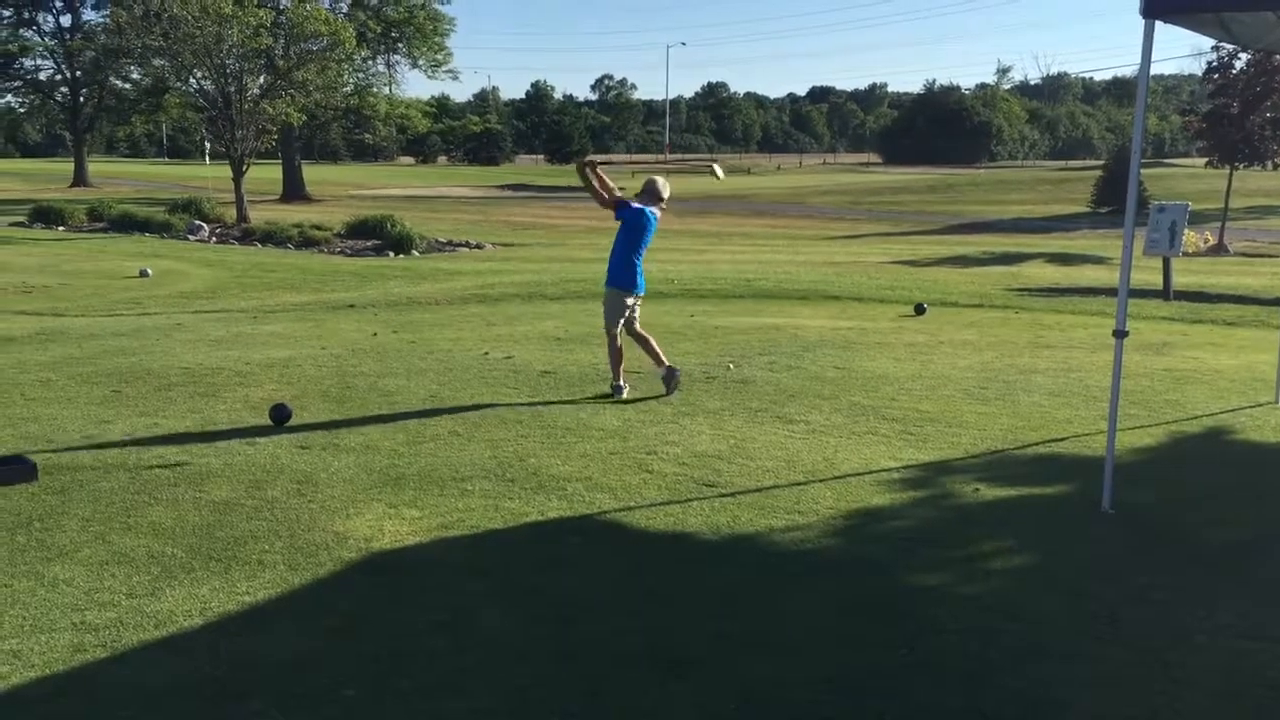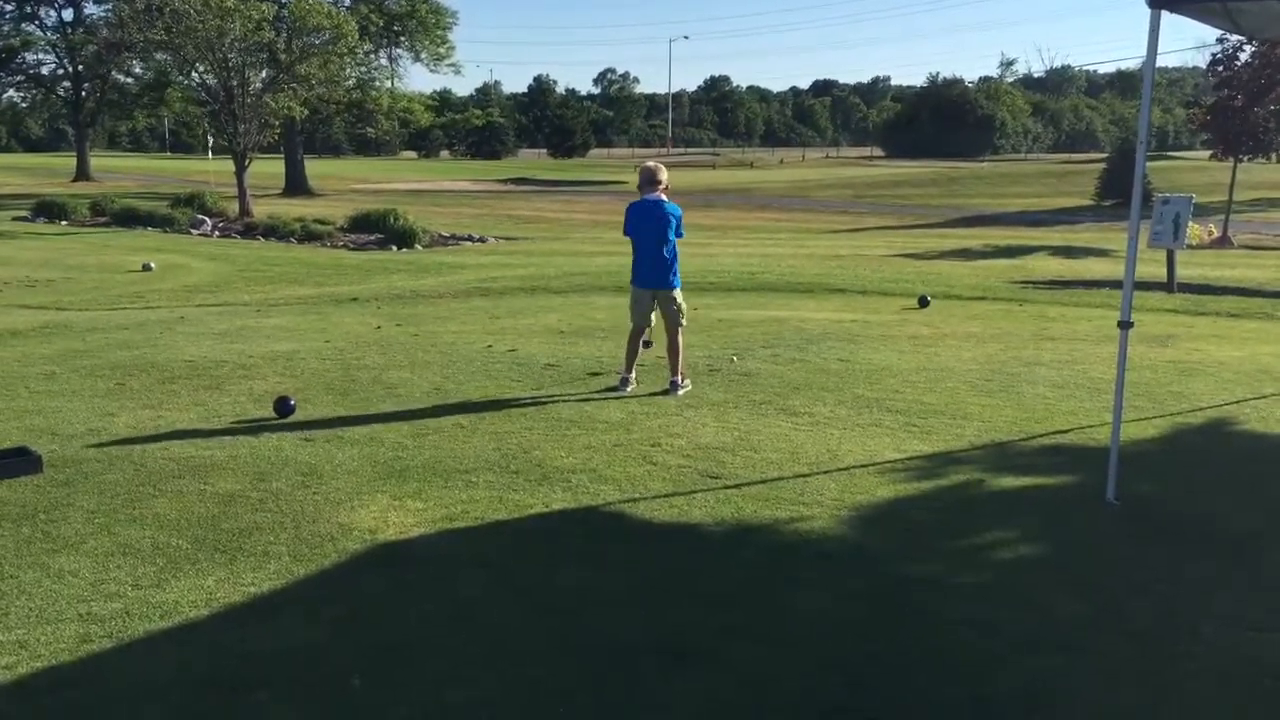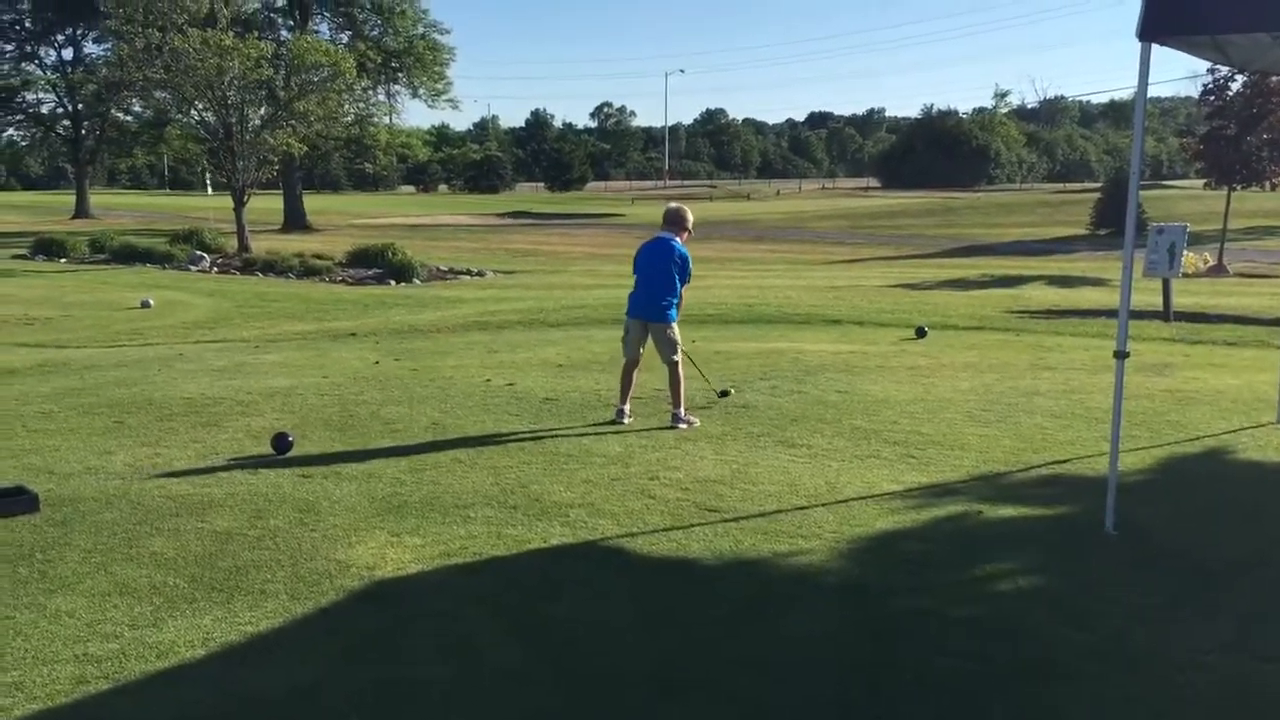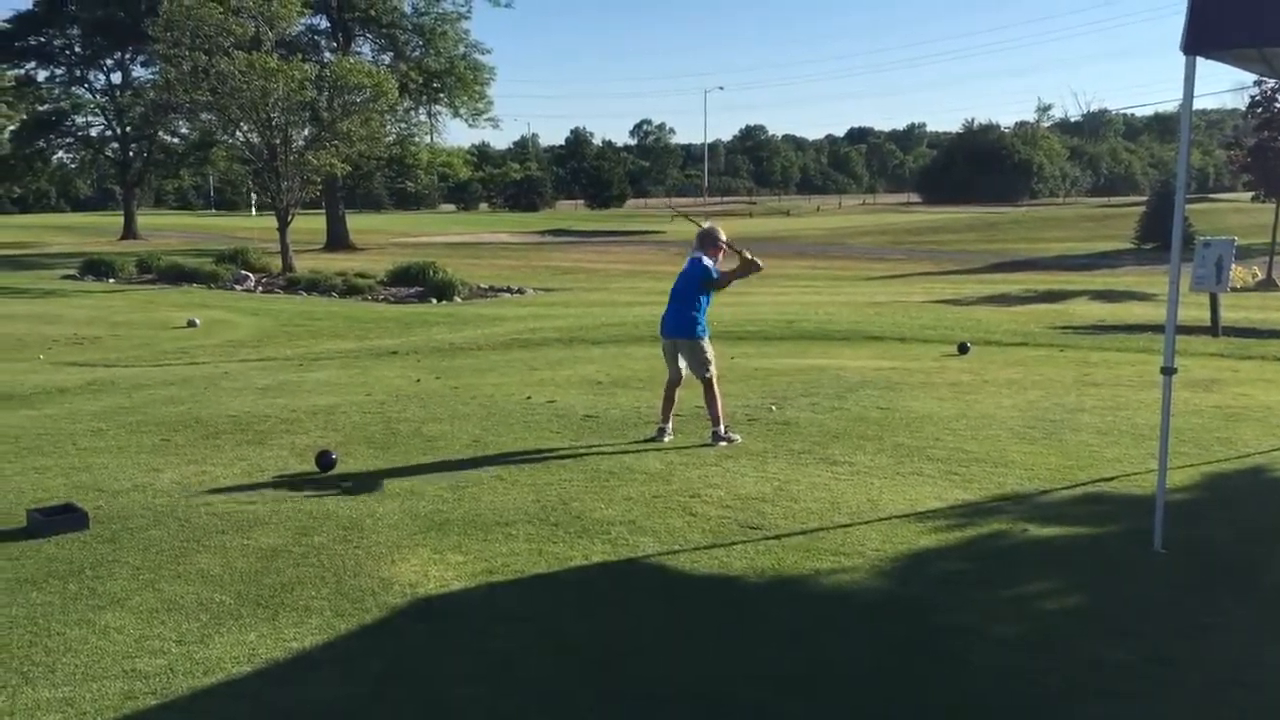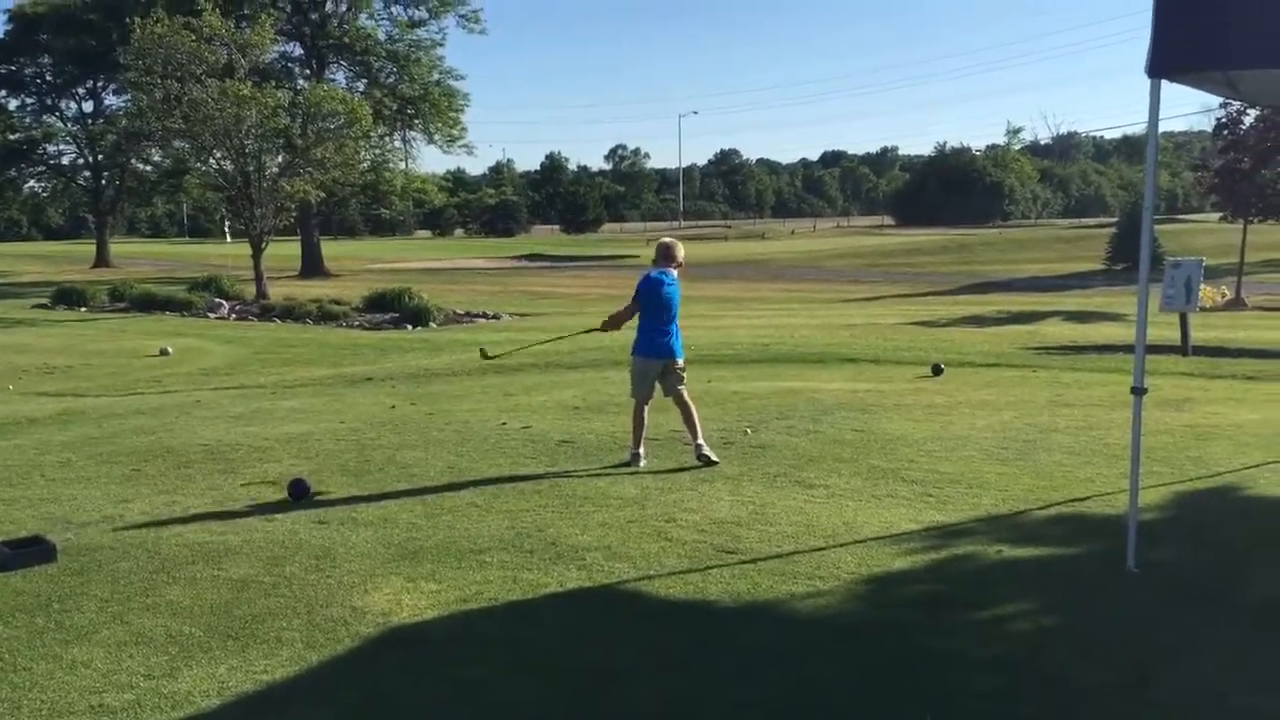
dt=1s
person 1, frame 1
left shoulder: (639, 214)
right shoulder: (648, 216)
left elbow: (607, 201)
right elbow: (615, 196)
left wrist: (585, 173)
right wrist: (594, 171)
left hip: (620, 282)
right hip: (632, 283)
left knee: (613, 332)
right knee: (632, 329)
left ankle: (618, 385)
right ankle: (665, 368)
person 1, frame 2
left shoulder: (633, 209)
right shoulder: (674, 210)
left elbow: (631, 238)
right elbow: (674, 242)
left hip: (641, 279)
right hip: (668, 280)
left knee: (638, 328)
right knee: (674, 330)
left ankle: (627, 377)
right ankle: (676, 380)
person 1, frame 3
left shoulder: (645, 248)
right shoulder: (682, 254)
left elbow: (640, 279)
right elbow: (680, 293)
right wrist: (674, 318)
left hip: (636, 311)
right hip: (663, 314)
left knee: (631, 361)
right knee: (674, 363)
left ankle: (622, 409)
right ankle: (679, 414)
person 1, frame 4
left shoulder: (696, 263)
right shoulder: (700, 264)
left elbow: (716, 282)
right elbow: (715, 283)
left wrist: (743, 267)
right wrist: (742, 269)
left hip: (670, 329)
right hip: (692, 331)
left knee: (675, 378)
right knee: (709, 379)
left ankle: (664, 427)
right ankle: (719, 431)
person 1, frame 5
left shoulder: (651, 279)
right shoulder: (674, 282)
left elbow: (632, 310)
left wrist: (614, 322)
right wrist: (616, 318)
left hip: (646, 351)
right hip: (672, 351)
left knee: (641, 402)
right knee: (681, 398)
left ankle: (637, 452)
right ankle: (699, 445)
